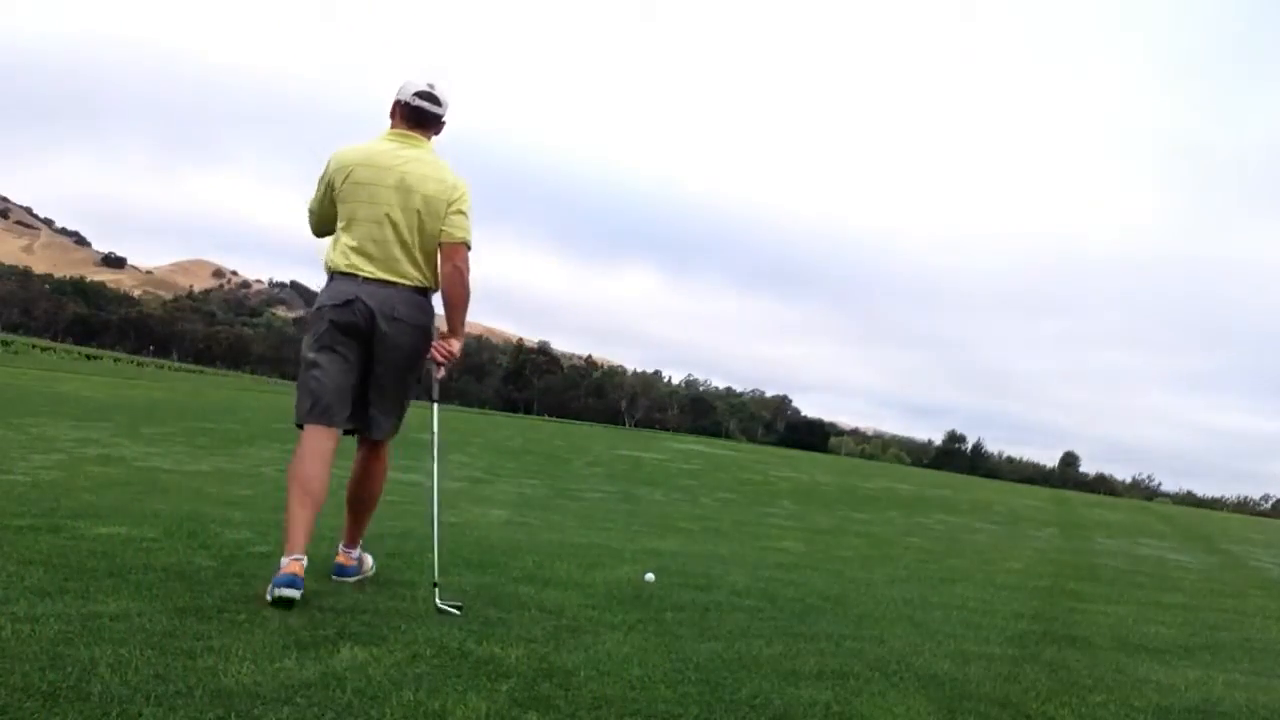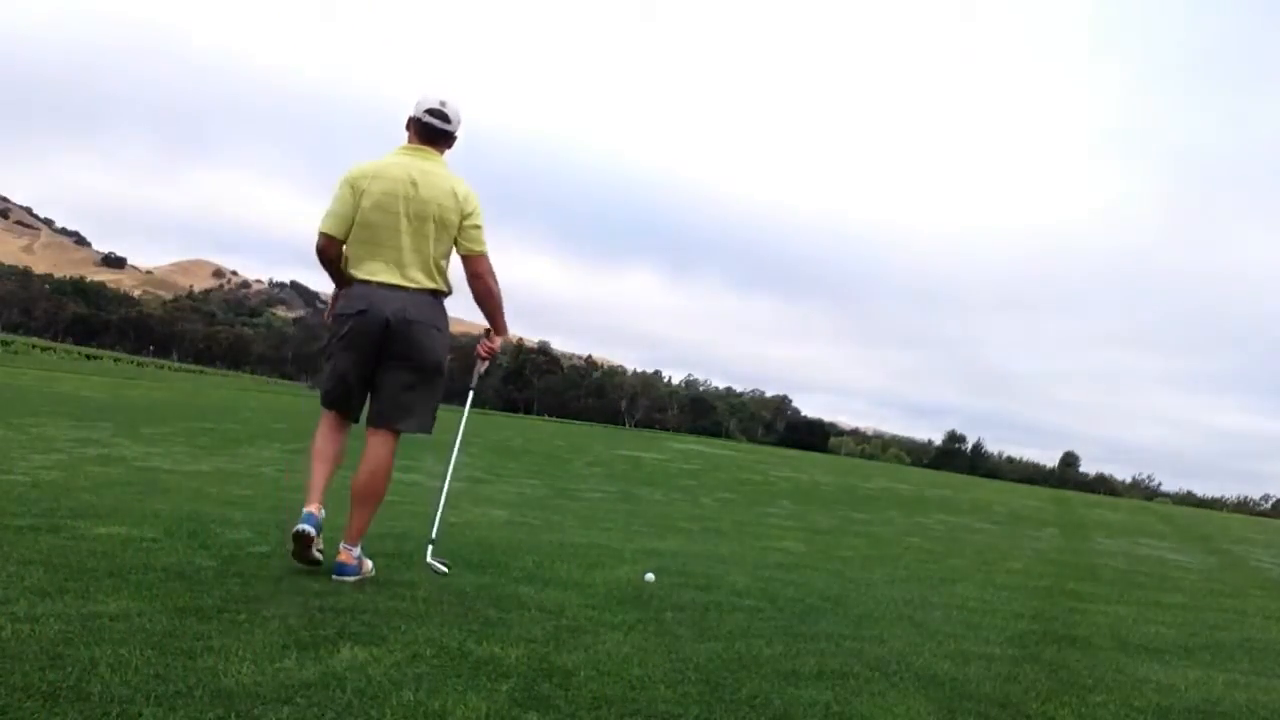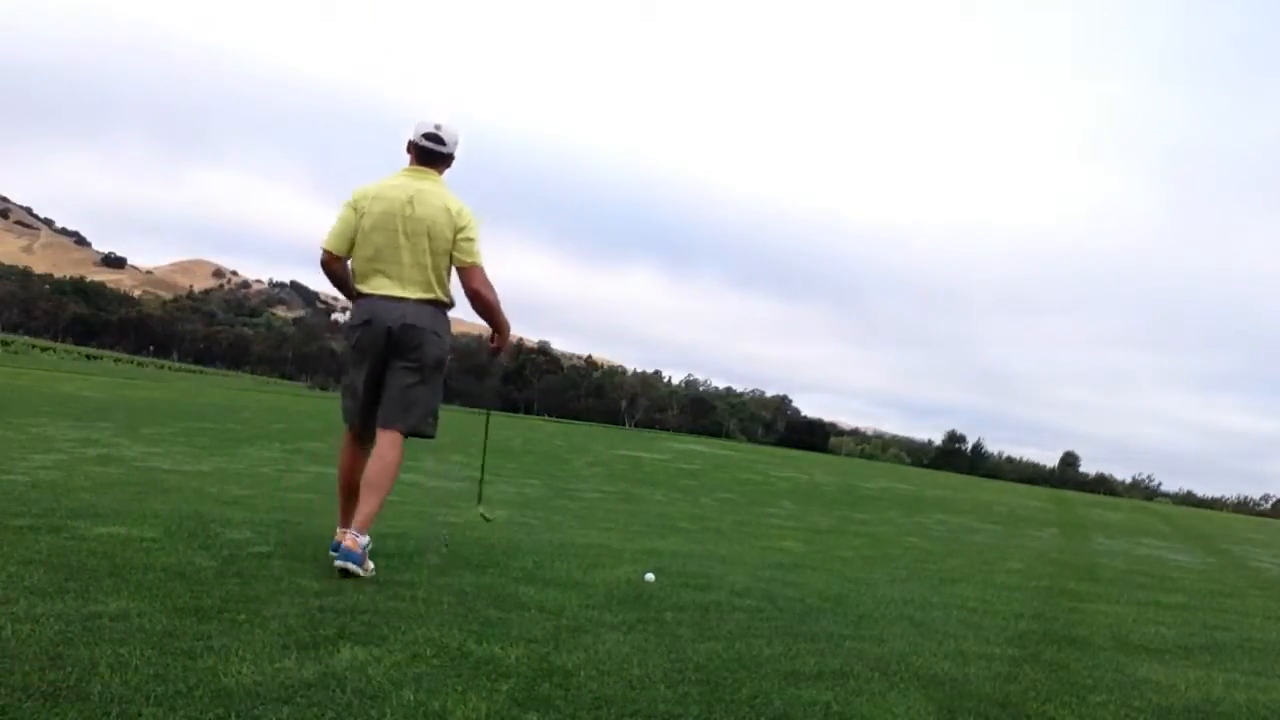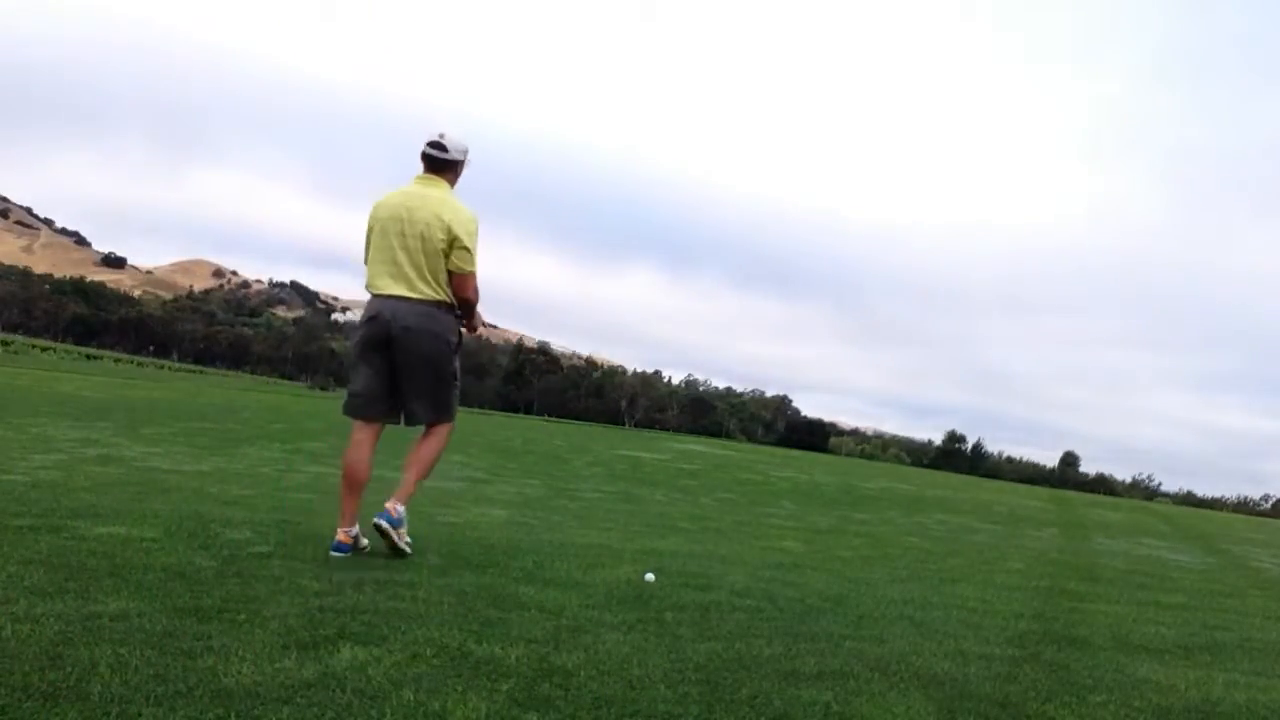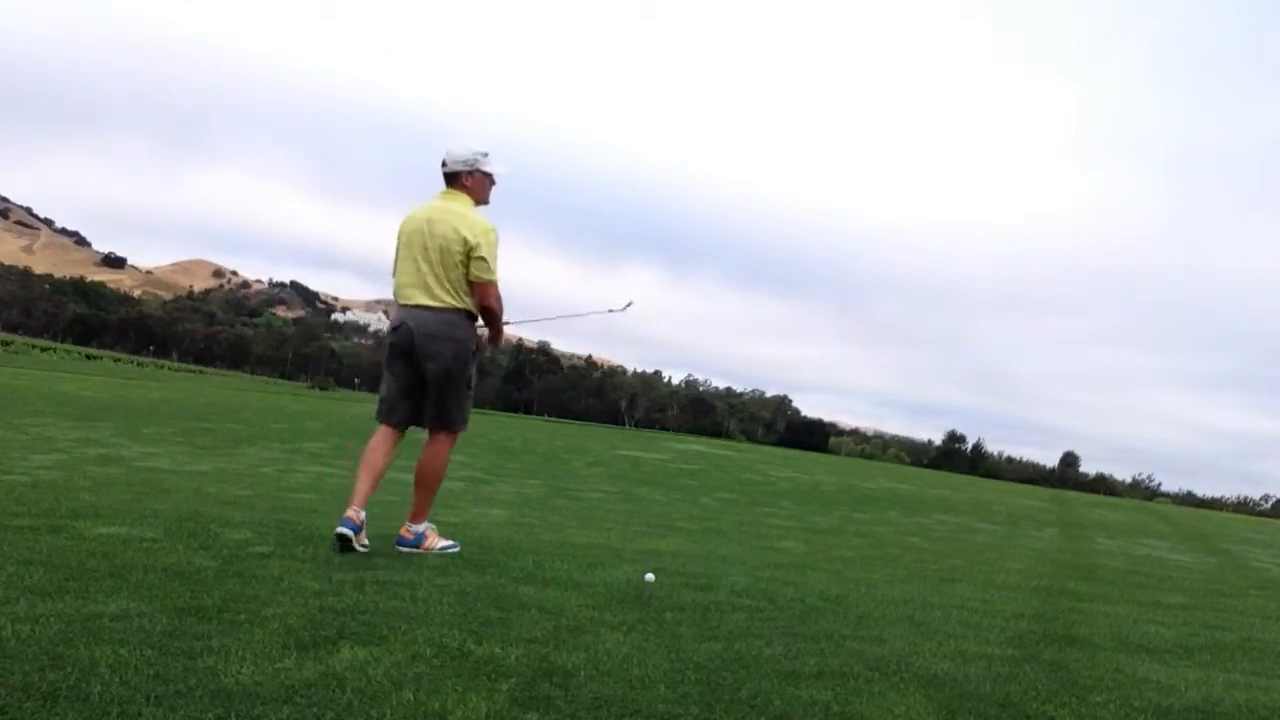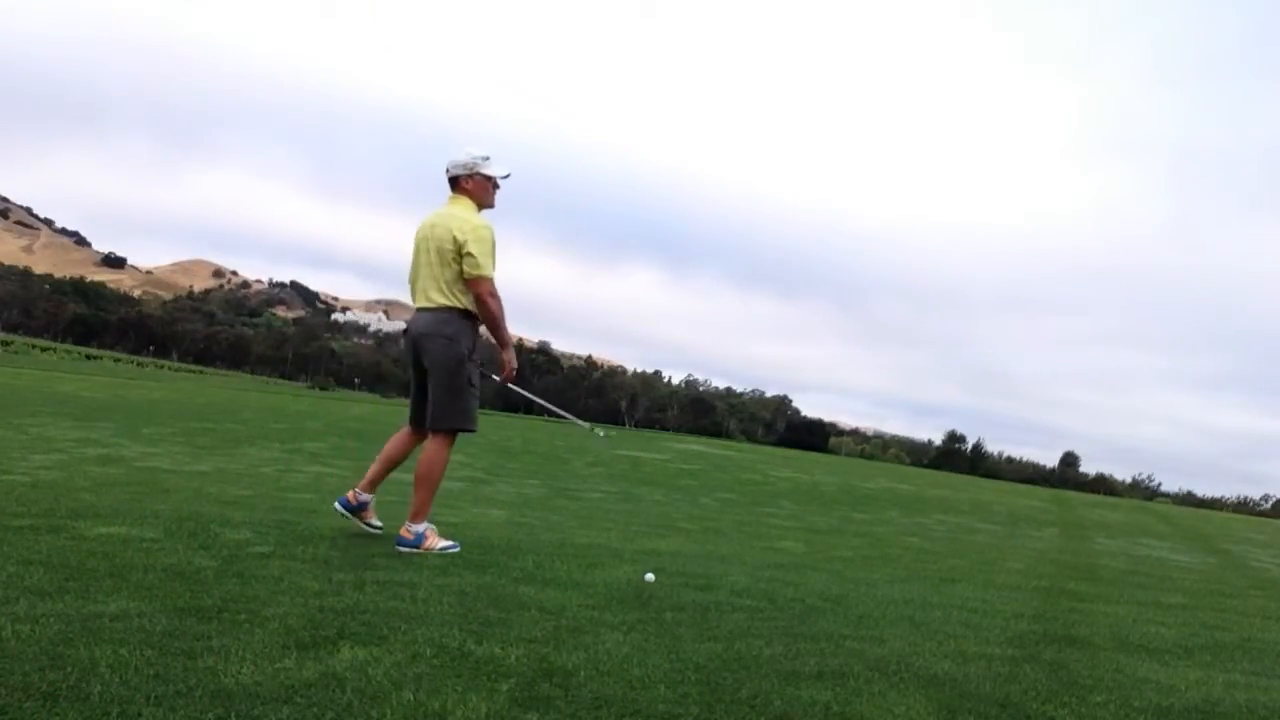
dt=0.3s
person 1, frame 1
left shoulder: (347, 160)
right shoulder: (449, 182)
left elbow: (319, 225)
right elbow: (455, 265)
right wrist: (454, 333)
left hip: (344, 297)
right hip: (407, 310)
left knee: (319, 431)
right knee: (376, 438)
left ankle: (293, 561)
right ankle: (350, 553)
person 1, frame 2
left shoulder: (362, 174)
right shoulder: (459, 193)
left elbow: (327, 244)
right elbow: (479, 272)
right wrist: (497, 328)
left hip: (361, 303)
right hip: (420, 313)
left knee: (336, 415)
right knee: (383, 434)
left ankle: (312, 513)
right ankle: (349, 551)
person 1, frame 3
left shoulder: (366, 196)
right shoulder: (455, 210)
left elbow: (331, 259)
right elbow: (475, 284)
right wrist: (502, 327)
left hip: (370, 315)
right hip: (424, 323)
left knee: (359, 431)
right knee: (392, 436)
left ankle: (346, 532)
right ankle: (355, 539)
person 1, frame 4
left shoulder: (385, 204)
right shoulder: (459, 215)
right elbow: (464, 290)
right wrist: (472, 318)
left hip: (378, 313)
right hip: (429, 322)
left knee: (366, 424)
right knee: (438, 424)
left ankle: (346, 531)
right ankle: (395, 508)
person 1, frame 5
left shoulder: (412, 218)
right shoulder: (478, 227)
right elbow: (488, 299)
right wrist: (496, 329)
left hip: (404, 323)
right hip: (449, 330)
left knee: (390, 426)
right knee: (443, 432)
left ankle: (354, 514)
right ankle: (415, 529)
person 1, frame 6
left shoulder: (431, 221)
right shoulder: (474, 226)
right elbow: (484, 293)
right wrist: (506, 345)
left hip: (422, 325)
right hip: (451, 330)
left knee: (420, 426)
right knee: (443, 430)
left ankle: (359, 496)
right ankle: (415, 529)
